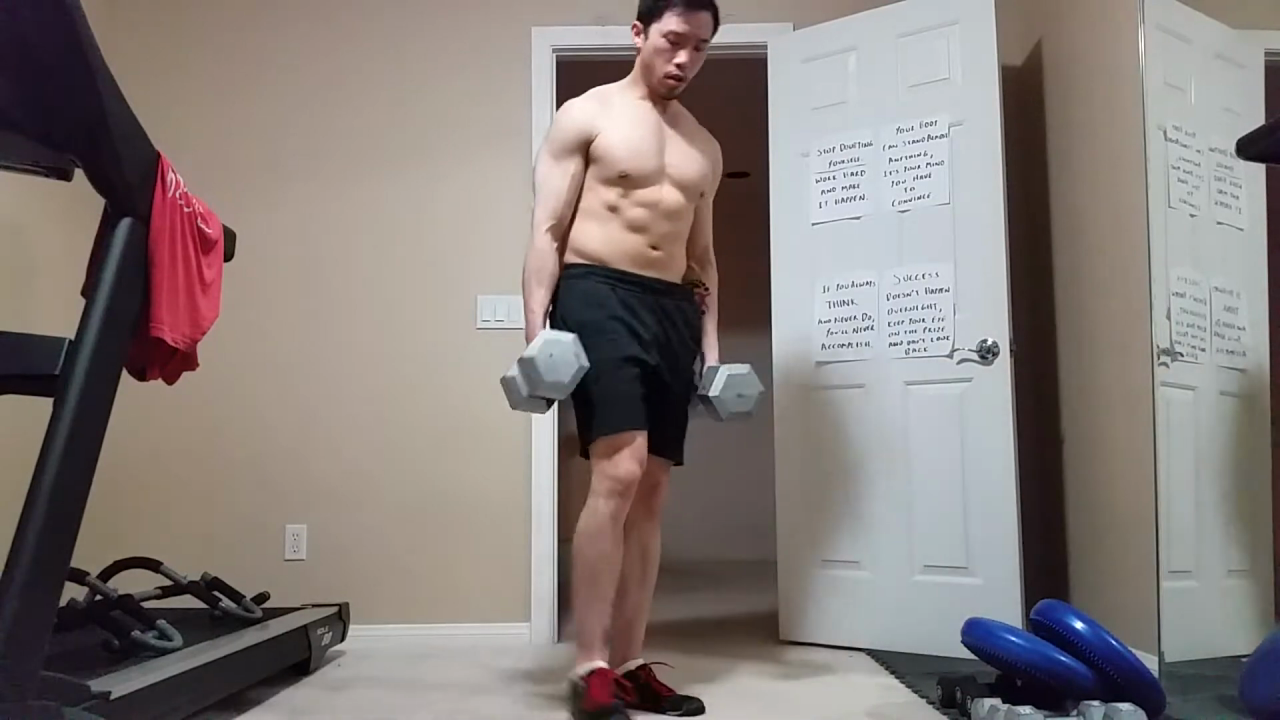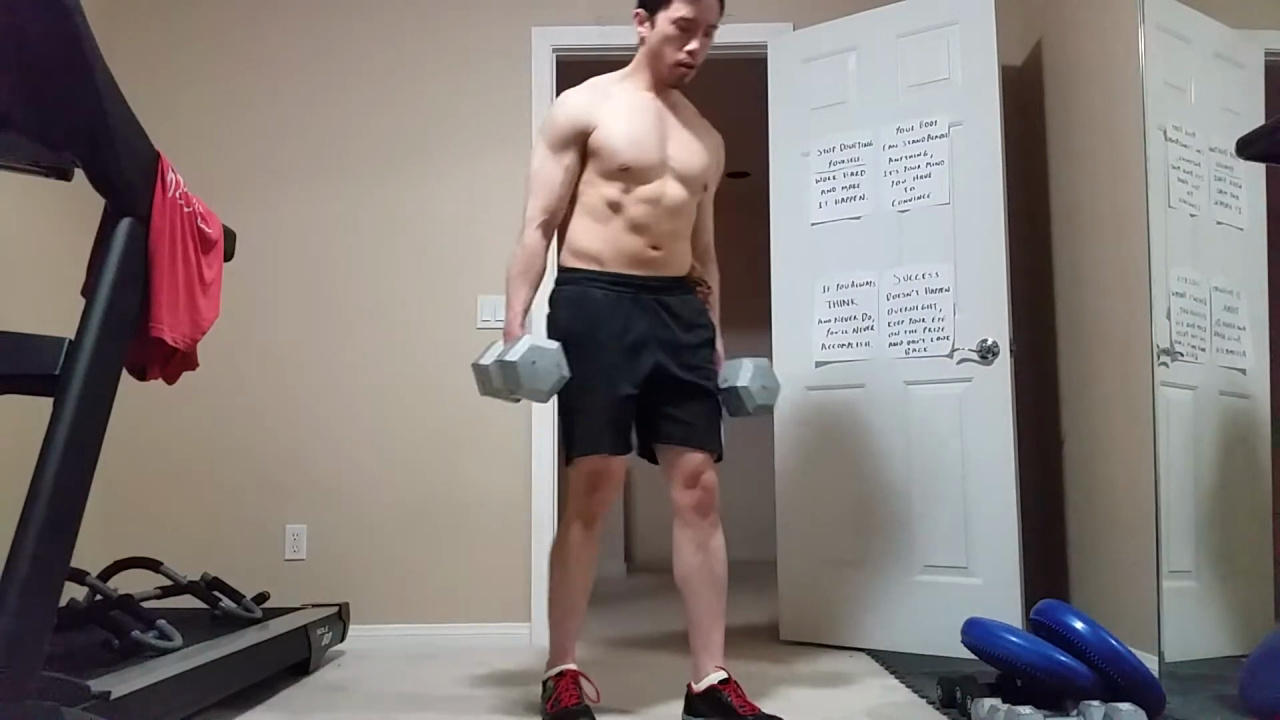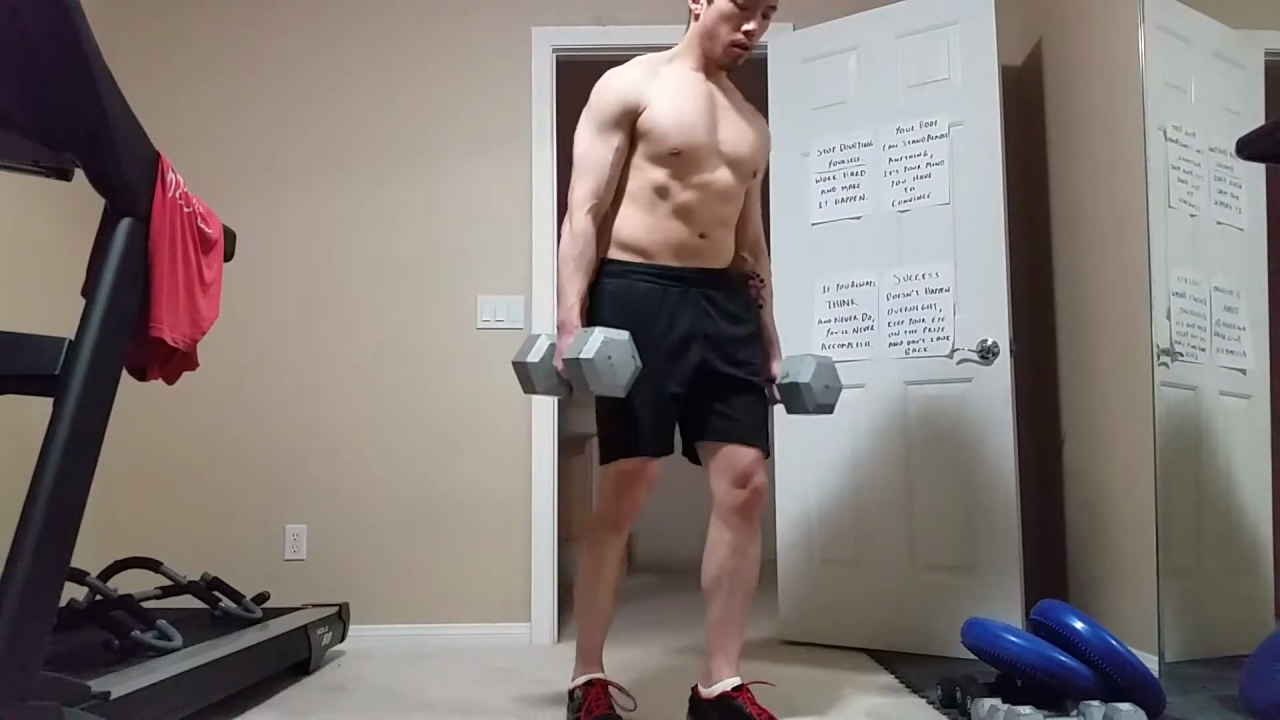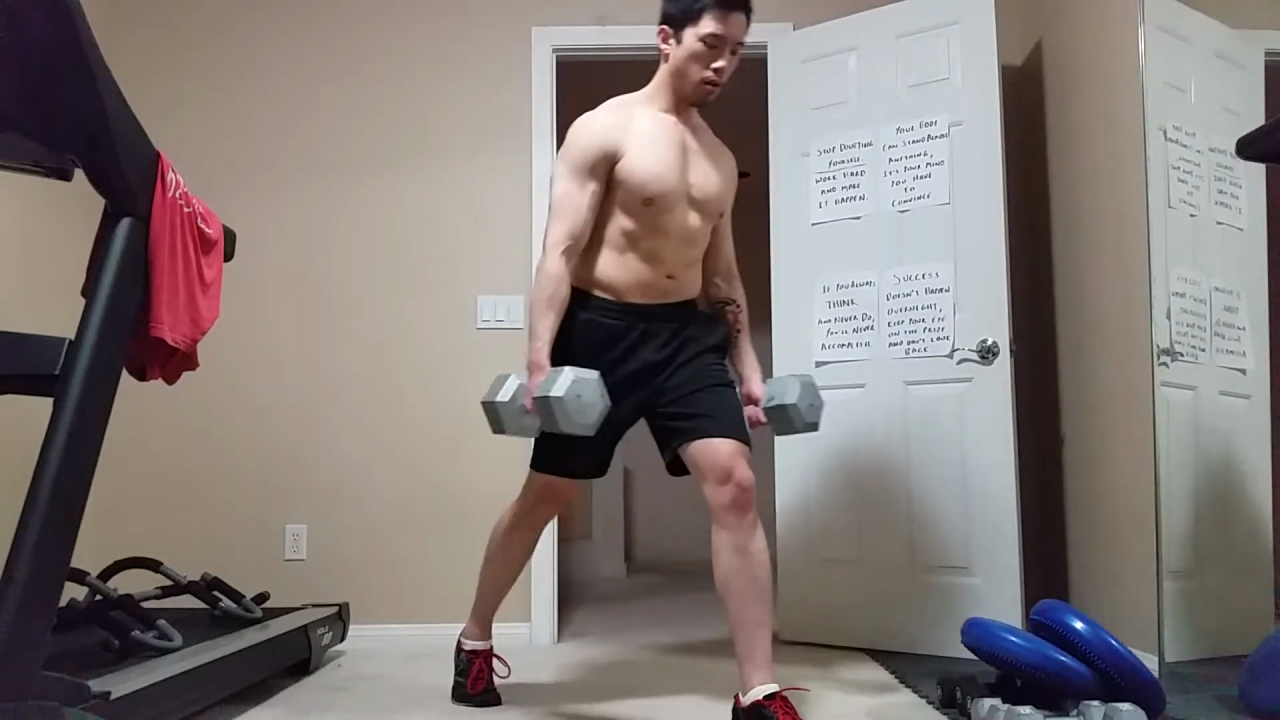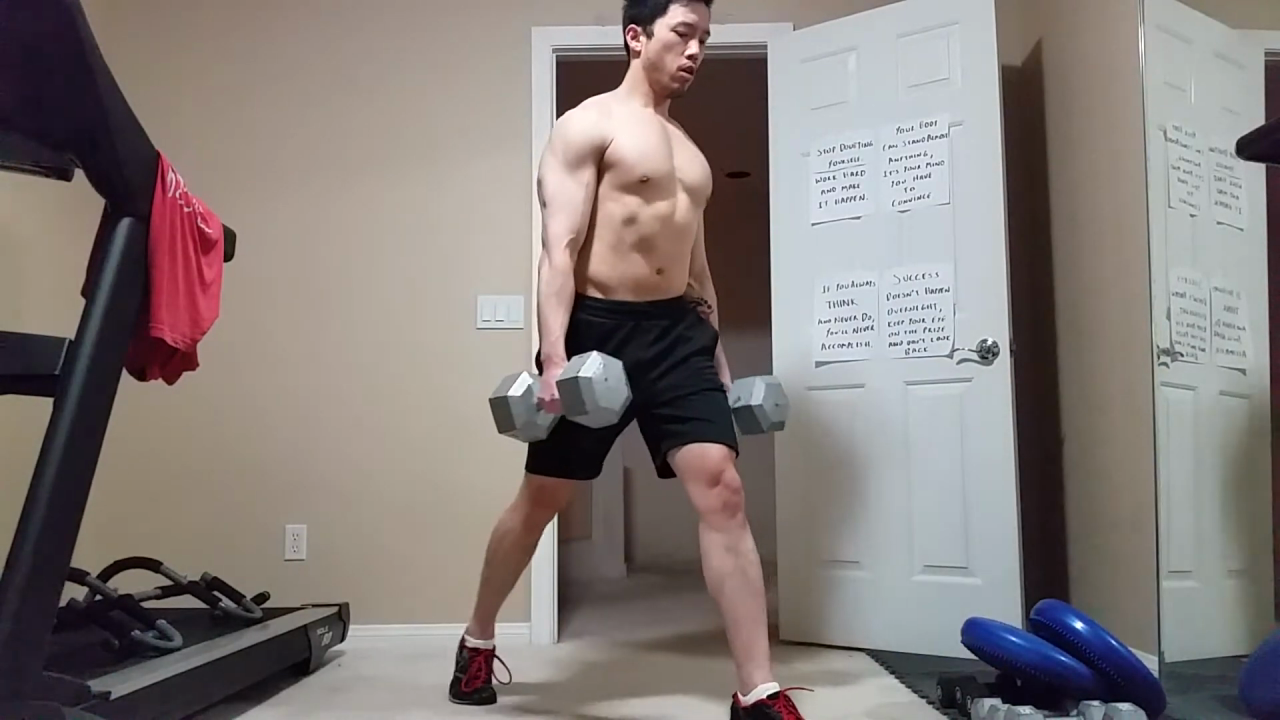
dt=1s
person 1, frame 1
left shoulder: (704, 148)
right shoulder: (585, 116)
right elbow: (546, 233)
left wrist: (709, 339)
right wrist: (536, 330)
left hip: (671, 311)
right hip: (598, 297)
left knee: (650, 491)
right knee: (618, 473)
person 1, frame 2
left shoulder: (706, 139)
right shoulder: (582, 108)
right elbow: (538, 225)
left wrist: (716, 343)
right wrist: (515, 324)
left hip: (679, 311)
right hip: (595, 302)
left knee: (698, 491)
right knee: (594, 489)
person 1, frame 3
left shoulder: (751, 123)
right shoulder: (630, 86)
right elbow: (584, 211)
left wrist: (770, 339)
right wrist: (571, 315)
left hip: (724, 306)
right hip: (637, 296)
left knee: (743, 487)
right knee: (623, 490)
person 1, frame 4
left shoulder: (720, 158)
right shoulder: (604, 130)
left elbow: (722, 273)
right elbow: (560, 251)
left wrist: (748, 368)
right wrist: (539, 357)
left hip: (687, 334)
right hip: (603, 330)
left knee: (735, 489)
right knee: (544, 497)
right ankle: (475, 642)
person 1, frame 5
left shoulder: (691, 152)
right shoulder: (587, 127)
right elbow: (560, 247)
left wrist: (719, 362)
right wrist: (556, 355)
left hip: (676, 332)
right hip: (597, 328)
left knee: (722, 493)
right knee: (541, 498)
right ankle: (476, 639)
